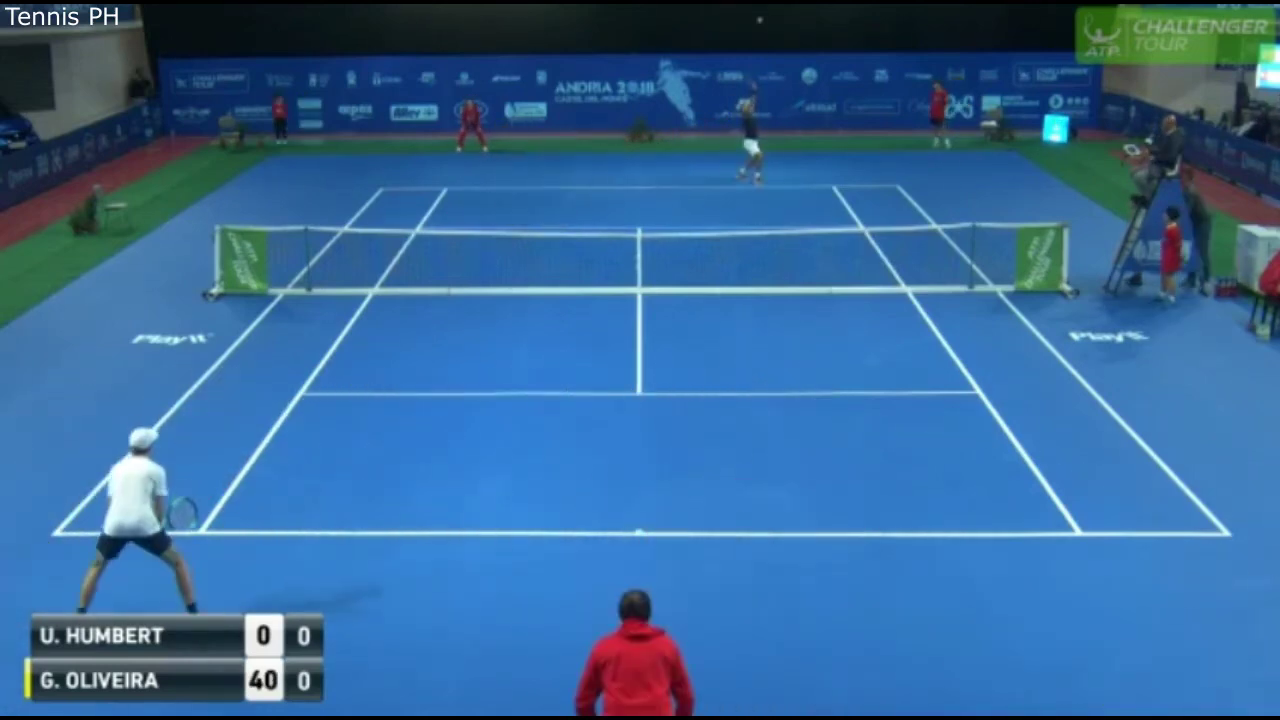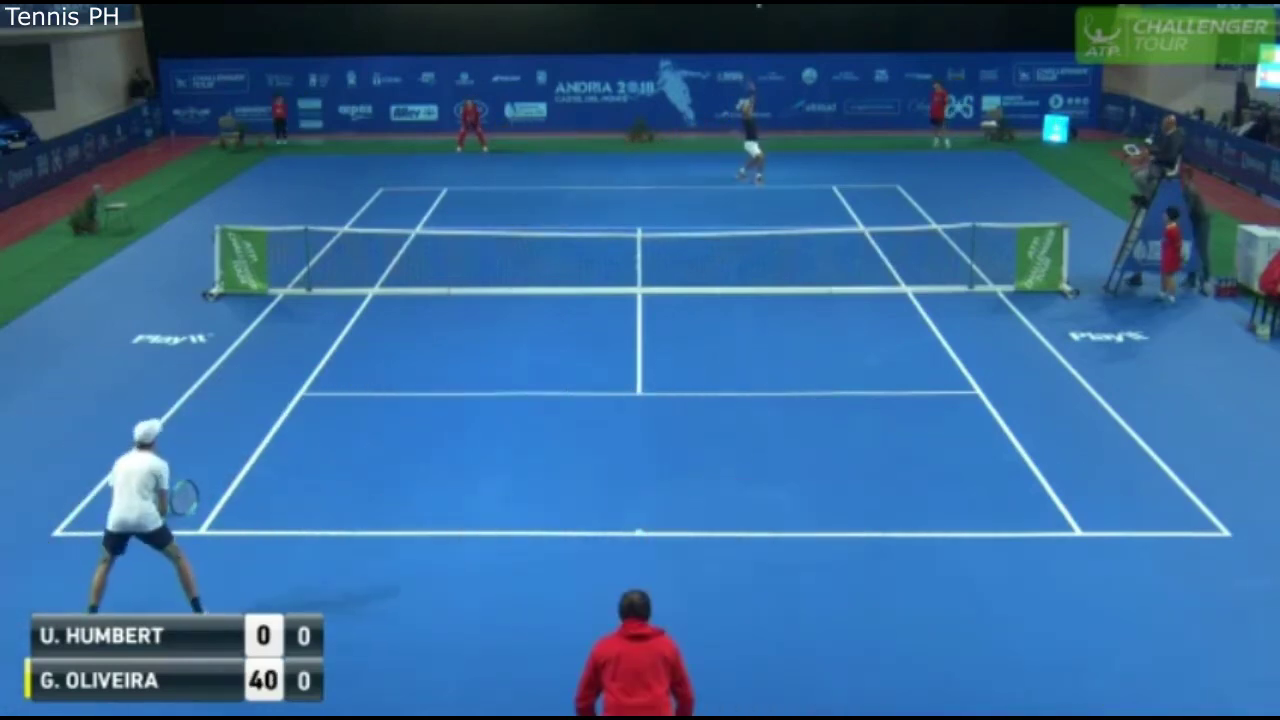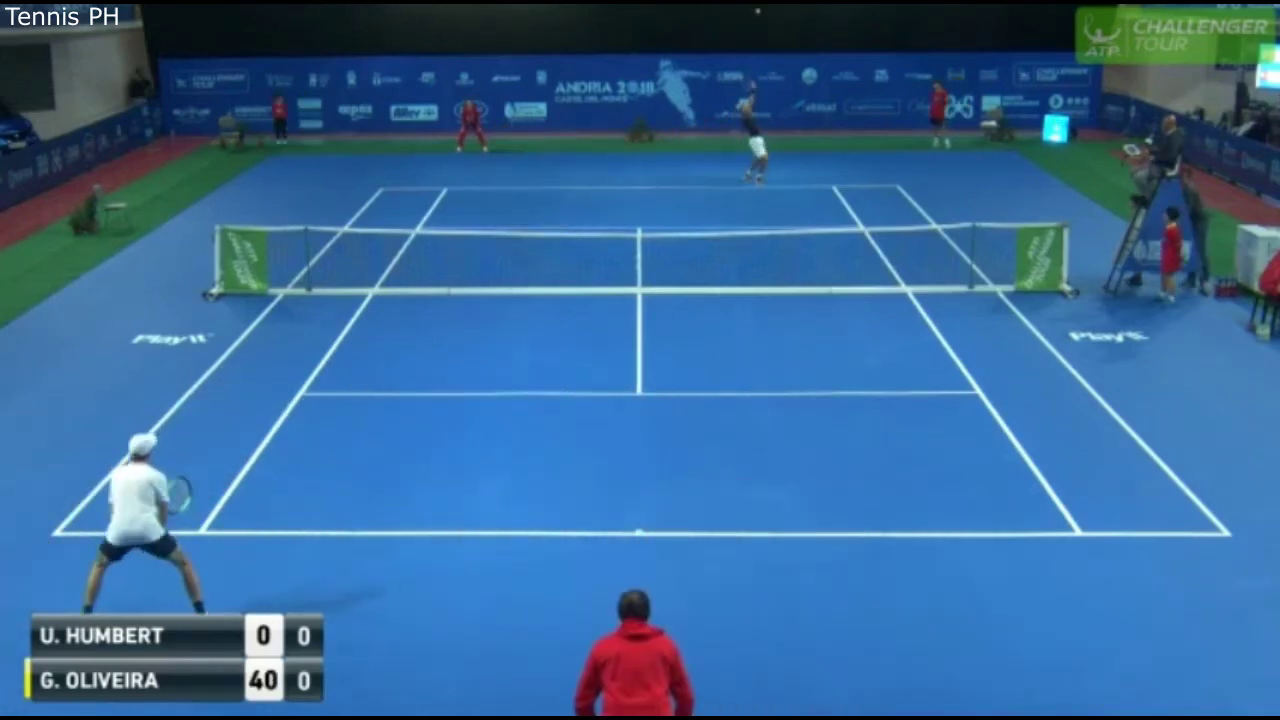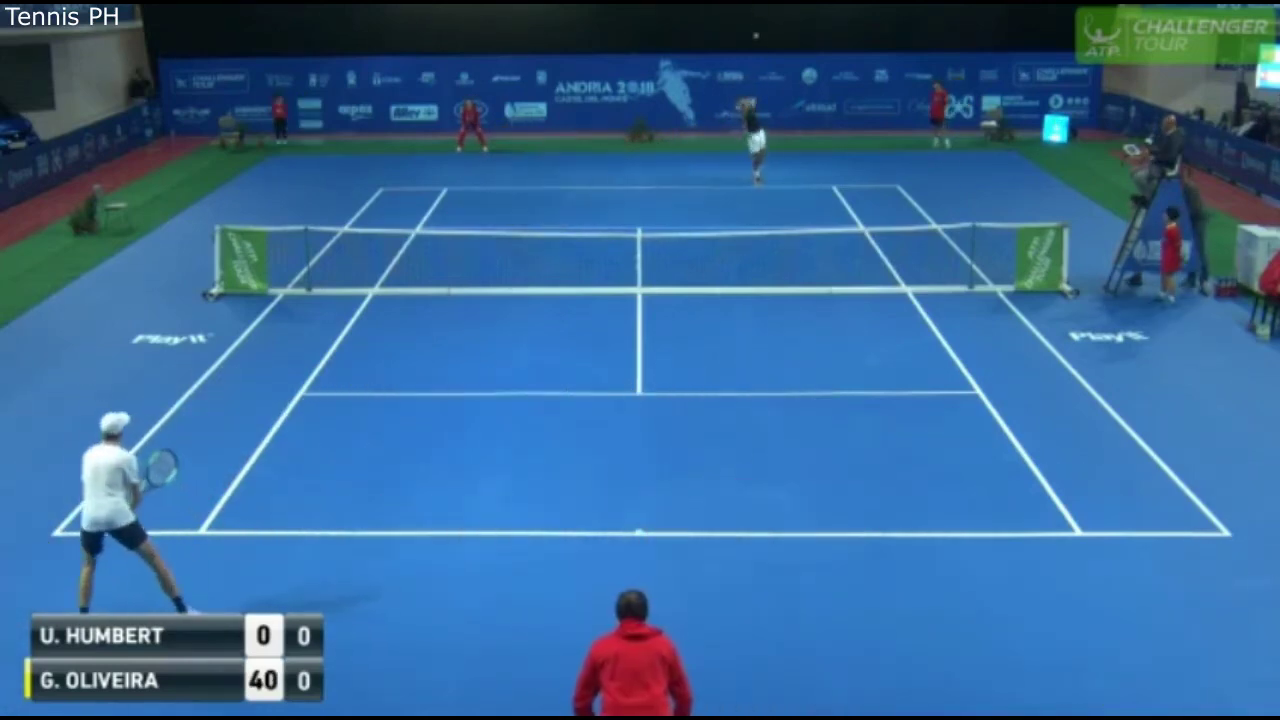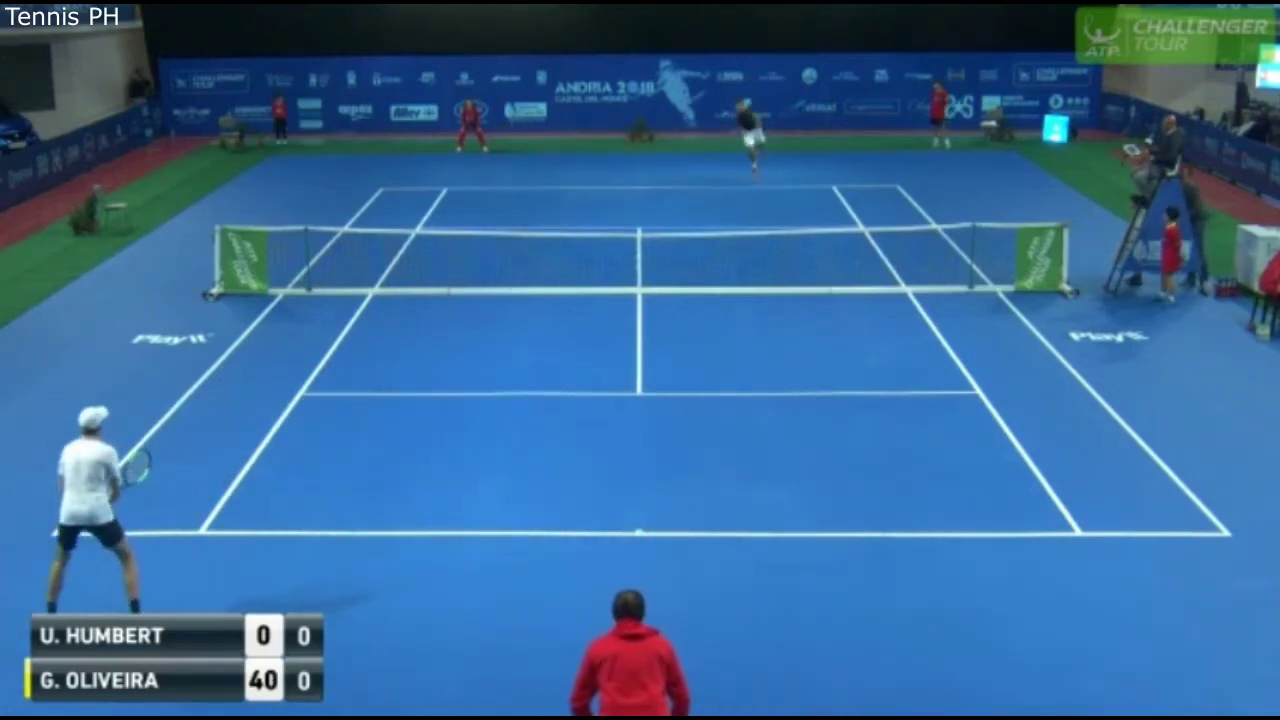
dt=0.2s
person 1, frame 1
left shoulder: (117, 468)
right shoulder: (156, 470)
left elbow: (111, 500)
right elbow: (159, 509)
right wrist: (156, 524)
left hip: (115, 525)
right hip: (145, 525)
left knee: (97, 566)
right knee: (177, 562)
left ankle: (80, 615)
right ankle: (193, 614)
person 1, frame 2
left shoulder: (120, 462)
right shoulder: (158, 464)
left elbow: (114, 494)
right elbow: (162, 501)
right wrist: (158, 517)
left hip: (118, 520)
right hip: (147, 520)
left knee: (105, 564)
right knee: (178, 558)
left ankle: (92, 616)
right ankle: (198, 612)
person 1, frame 3
left shoulder: (116, 475)
right shoulder: (156, 477)
left elbow: (113, 507)
right elbow: (162, 514)
right wrist: (157, 527)
left hip: (118, 532)
right hip: (148, 531)
left knee: (99, 565)
right knee: (183, 563)
left ankle: (86, 615)
right ankle: (201, 613)
person 1, frame 4
left shoulder: (88, 454)
right shoulder: (126, 457)
left elbow: (89, 487)
right elbow: (136, 495)
right wrist: (128, 509)
left hip: (90, 519)
right hip: (119, 517)
left knee: (88, 563)
right knee: (153, 558)
person 1, frame 5
left shoulder: (68, 449)
right shoulder: (108, 452)
left elbow: (63, 486)
right elbow: (117, 488)
left hip: (69, 514)
right hip: (99, 514)
left knee: (60, 561)
right knee: (127, 558)
left ankle: (51, 615)
right ankle: (135, 612)
